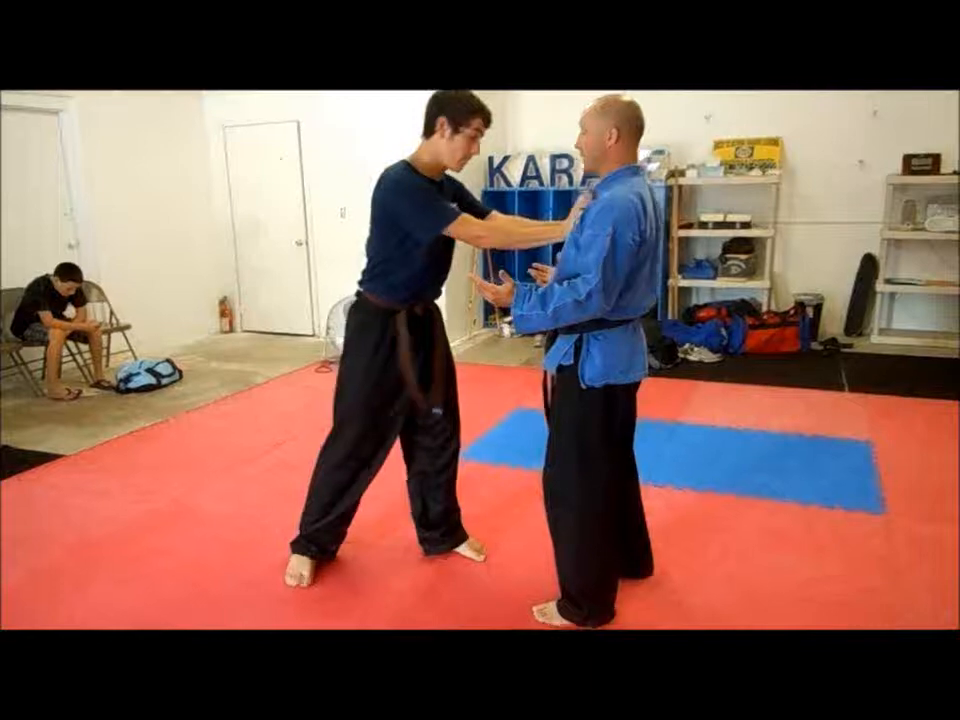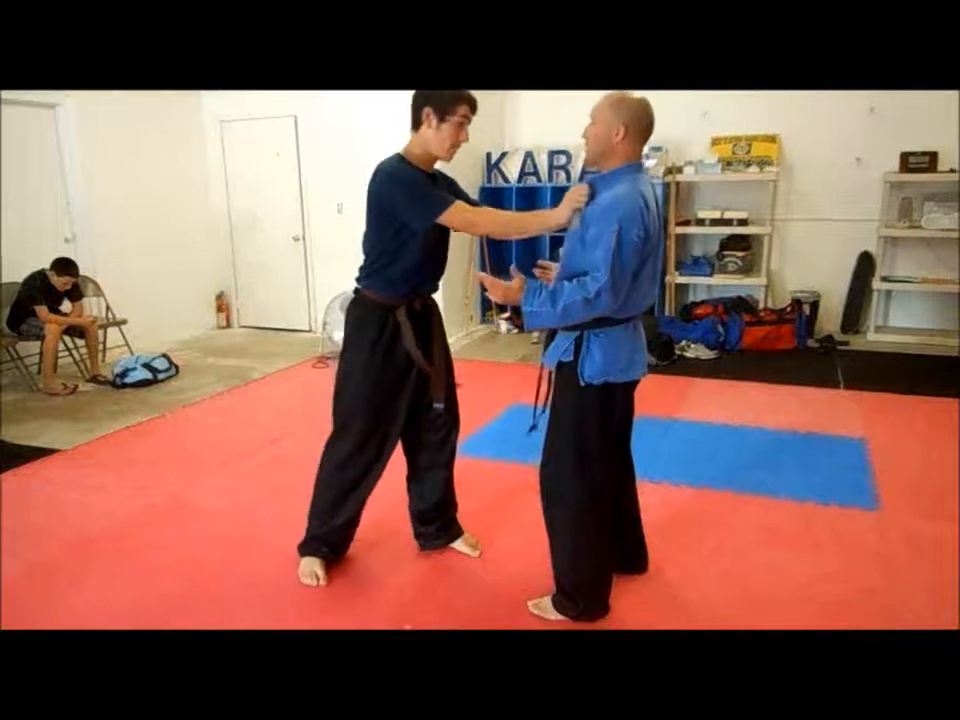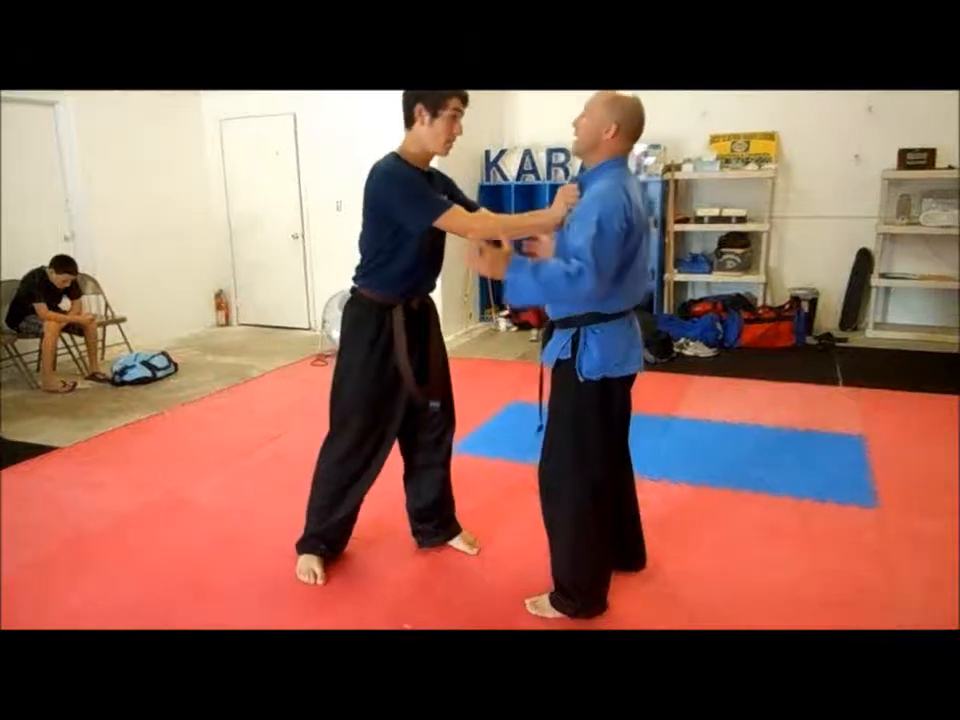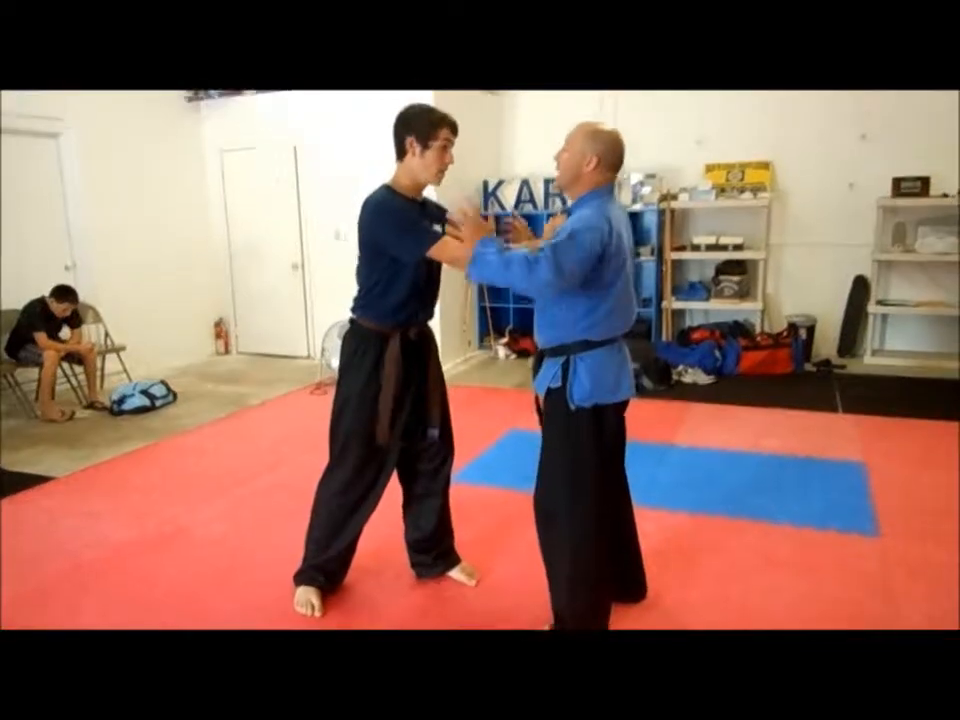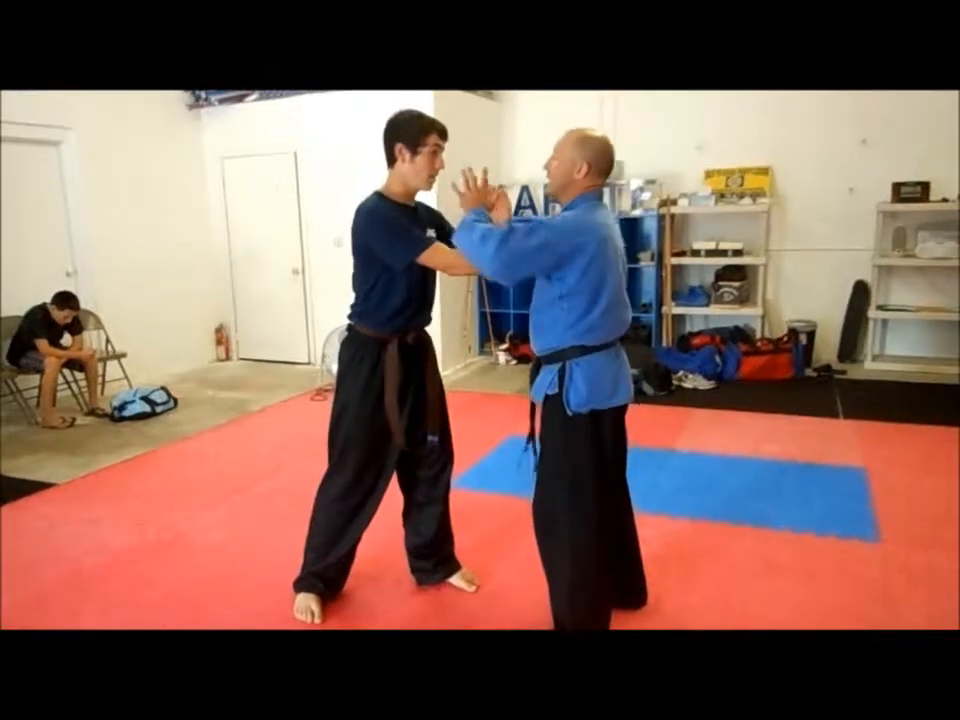
dt=0.2s
person 1, frame 1
left shoulder: (615, 205)
right shoulder: (635, 193)
left elbow: (592, 295)
left wrist: (520, 301)
right wrist: (561, 277)
left hip: (594, 354)
right hip: (616, 349)
left knee: (574, 479)
right knee: (611, 463)
left ankle: (586, 602)
right ankle: (629, 558)
person 1, frame 2
left shoulder: (618, 203)
right shoulder: (632, 190)
left elbow: (601, 292)
left wrist: (528, 298)
right wrist: (565, 274)
left hip: (594, 351)
right hip: (614, 346)
left knee: (571, 474)
right knee: (608, 460)
left ankle: (581, 597)
right ankle: (625, 553)
person 1, frame 3
left shoulder: (605, 196)
right shoulder: (615, 186)
left elbow: (585, 278)
left wrist: (512, 272)
right wrist: (558, 254)
left hip: (590, 346)
right hip: (608, 340)
left knee: (570, 471)
right knee: (605, 456)
left ankle: (578, 594)
right ankle: (622, 550)
person 1, frame 4
left shoulder: (589, 222)
right shoulder: (606, 215)
left elbow: (545, 276)
left wrist: (483, 248)
right wrist: (534, 247)
left hip: (579, 375)
right hip: (601, 368)
left knee: (565, 500)
right knee: (603, 483)
left ankle: (579, 618)
right ankle: (622, 580)
person 1, frame 5
left shoulder: (575, 226)
right shoulder: (594, 220)
left elbow: (501, 256)
right elbow: (542, 255)
left wrist: (475, 215)
right wrist: (505, 222)
left hip: (577, 381)
right hip: (600, 373)
left knee: (565, 507)
right knee: (604, 490)
left ankle: (581, 619)
right ankle: (623, 587)
person 2, frame 1
left shoulder: (447, 187)
right shoulder: (399, 184)
left elbow: (500, 221)
right elbow: (479, 235)
left wrist: (562, 227)
right wrist: (563, 230)
left hip: (422, 322)
right hip: (379, 326)
left knee: (437, 432)
right knee: (356, 438)
left ankle: (442, 531)
right ankle: (312, 544)
person 2, frame 2
left shoulder: (440, 183)
right shoulder: (394, 178)
left elbow: (487, 219)
right elbow: (474, 223)
left wrist: (555, 217)
right wrist: (557, 217)
left hip: (421, 317)
right hip: (377, 322)
left knee: (435, 427)
right knee: (359, 437)
left ankle: (437, 525)
right ankle: (320, 544)
person 2, frame 3
left shoulder: (437, 181)
right shoulder: (390, 176)
left elbow: (485, 222)
right elbow: (469, 227)
left wrist: (547, 219)
right wrist: (550, 216)
left hip: (417, 315)
right hip: (375, 320)
left knee: (432, 425)
right knee: (355, 434)
left ankle: (435, 524)
right ankle: (318, 542)
person 2, frame 4
left shoulder: (431, 211)
right shoulder: (383, 208)
left elbow: (472, 251)
right elbow: (460, 256)
left hip: (416, 345)
right hip: (374, 350)
left knee: (430, 454)
right knee: (356, 465)
left ankle: (434, 554)
right ankle: (317, 573)
person 2, frame 5
left shoulder: (425, 216)
right shoulder: (375, 215)
left elbow: (470, 253)
right elbow: (450, 262)
left hip: (414, 351)
right hip: (371, 356)
left knee: (430, 461)
right knee: (354, 472)
left ankle: (434, 561)
right ankle: (315, 580)
